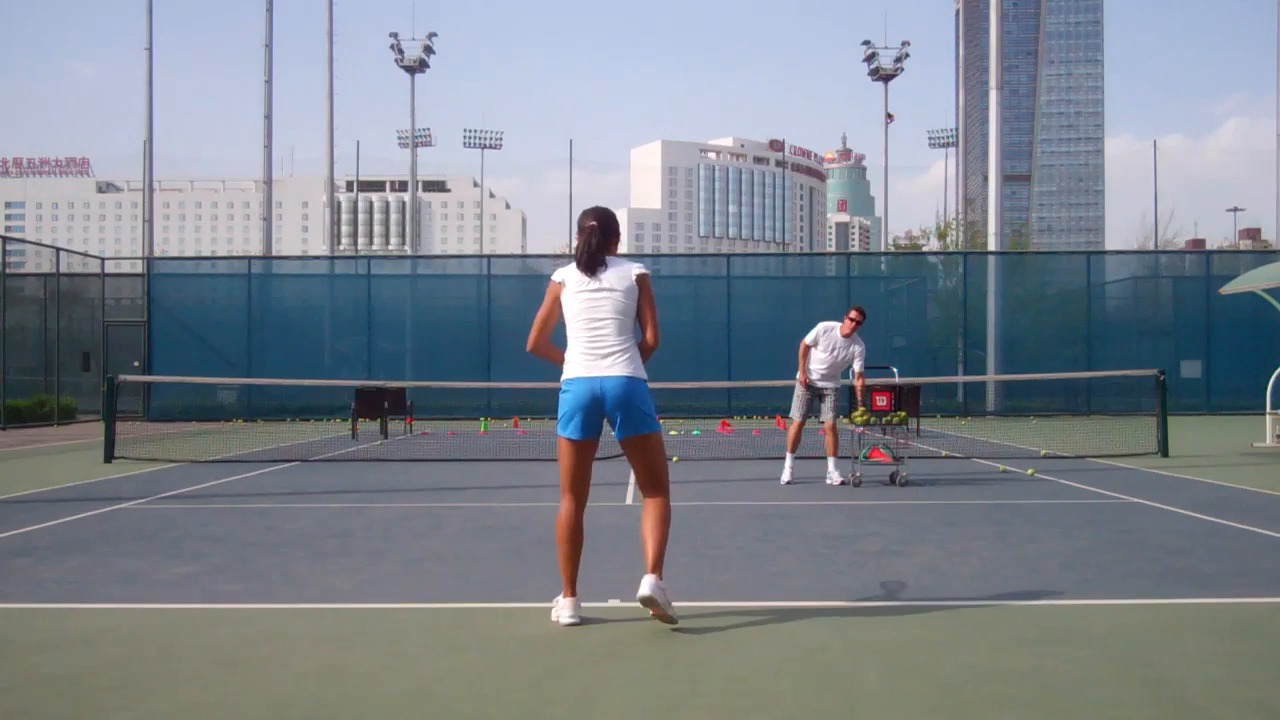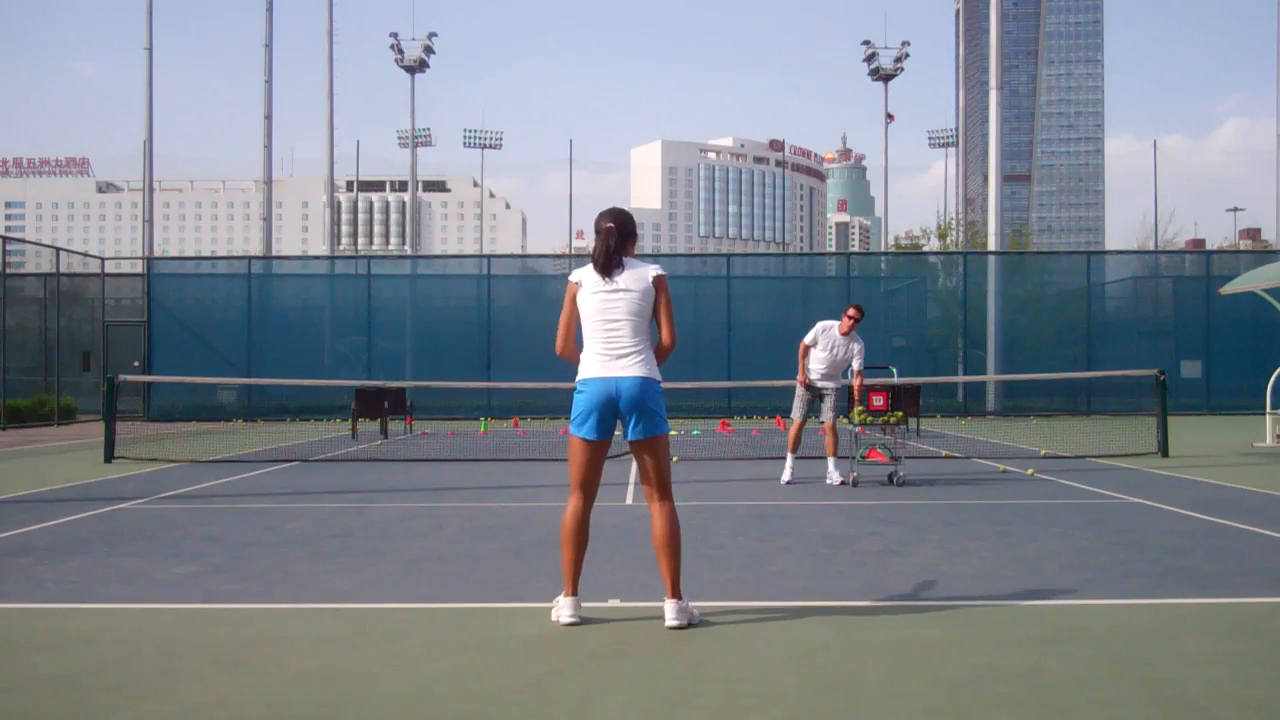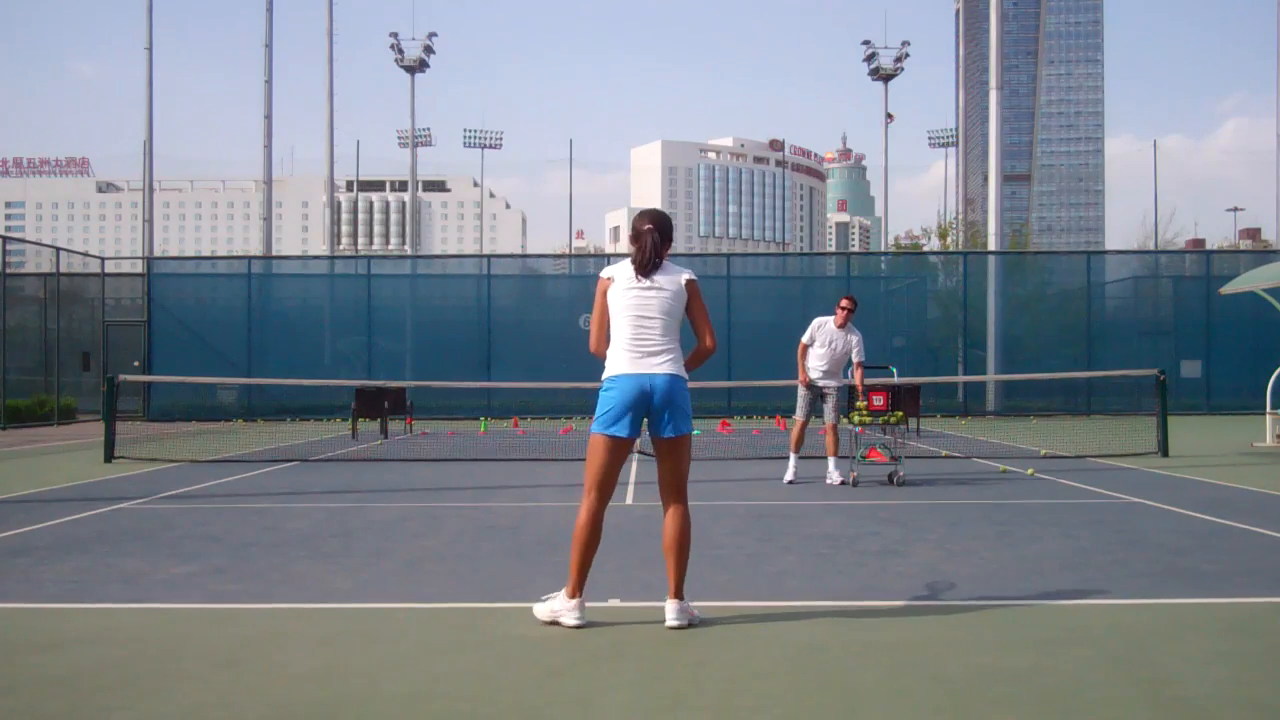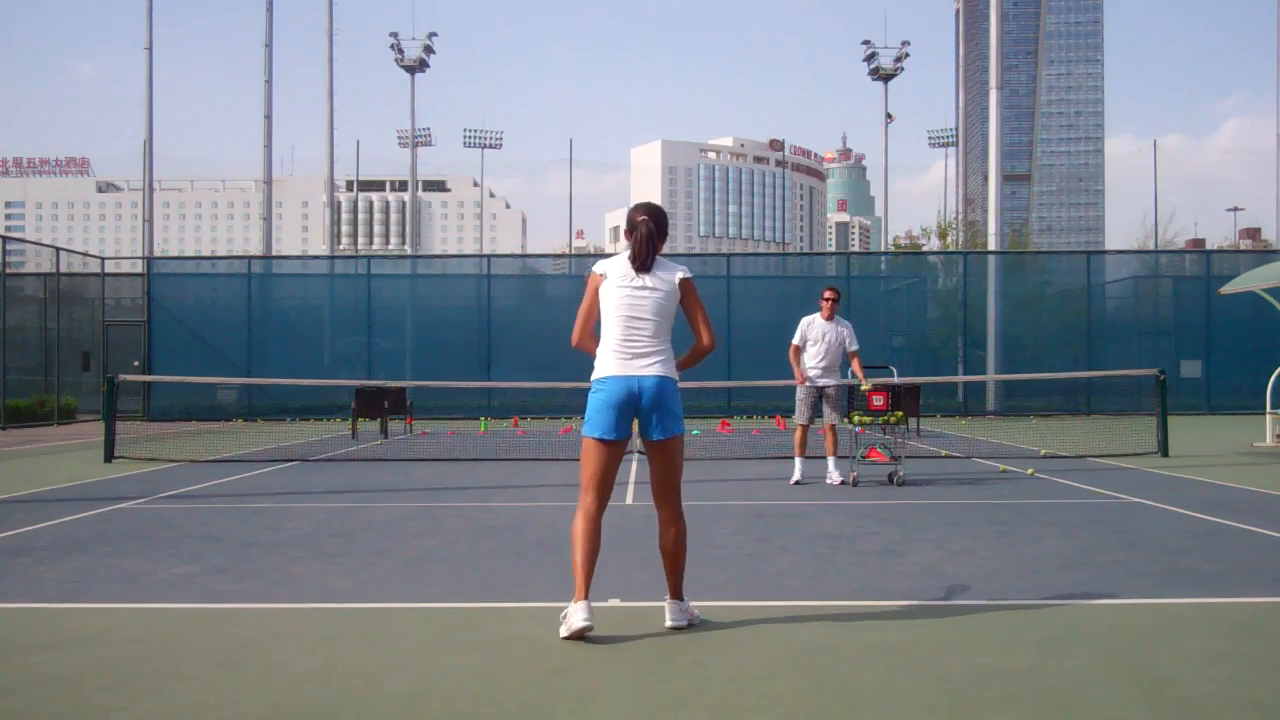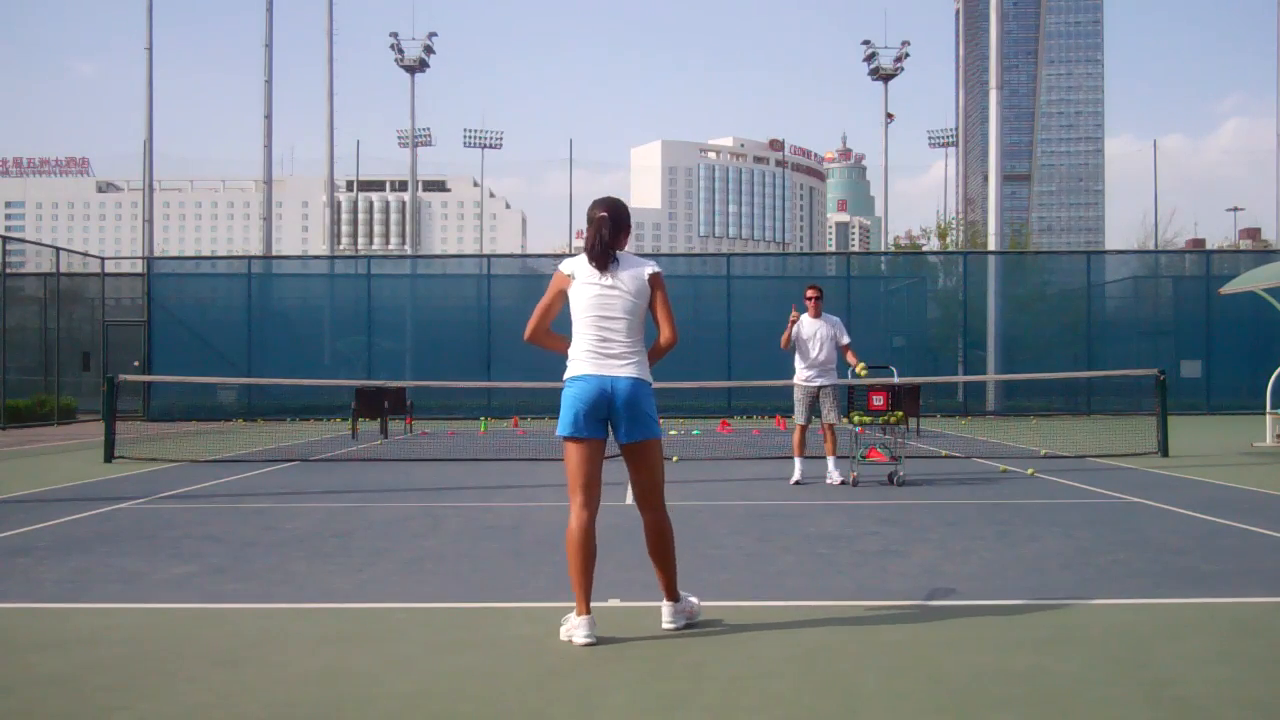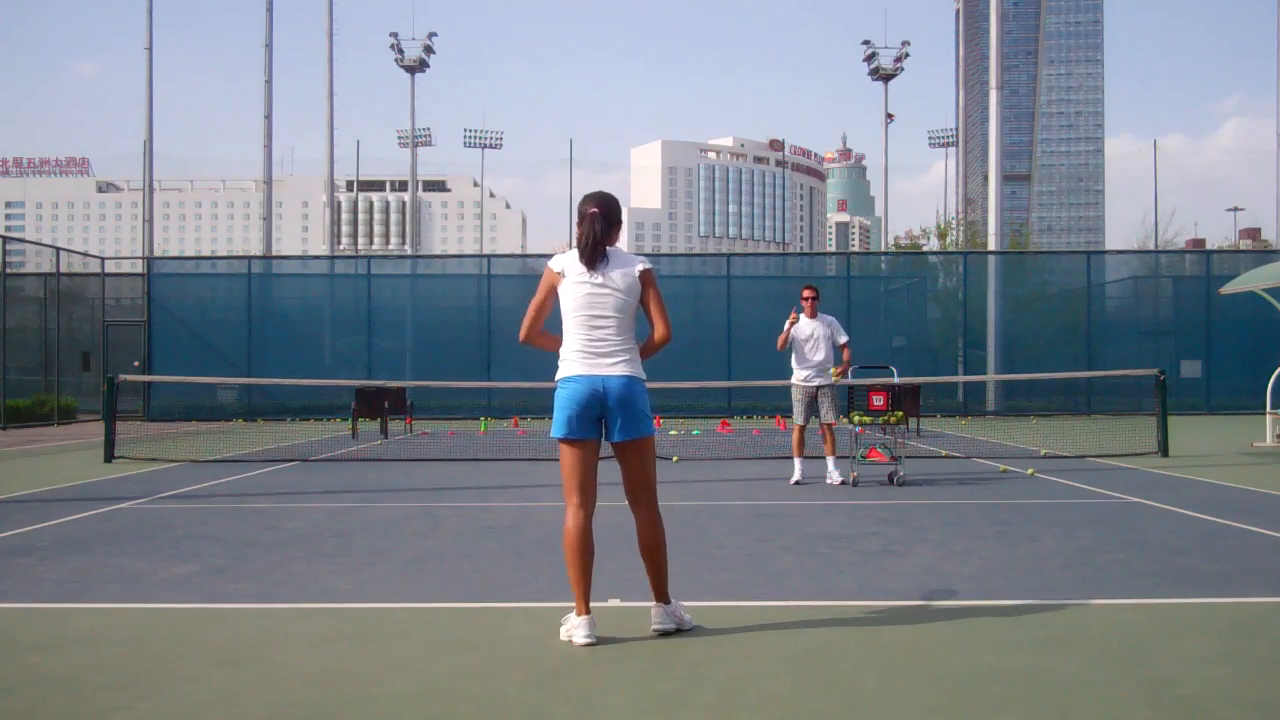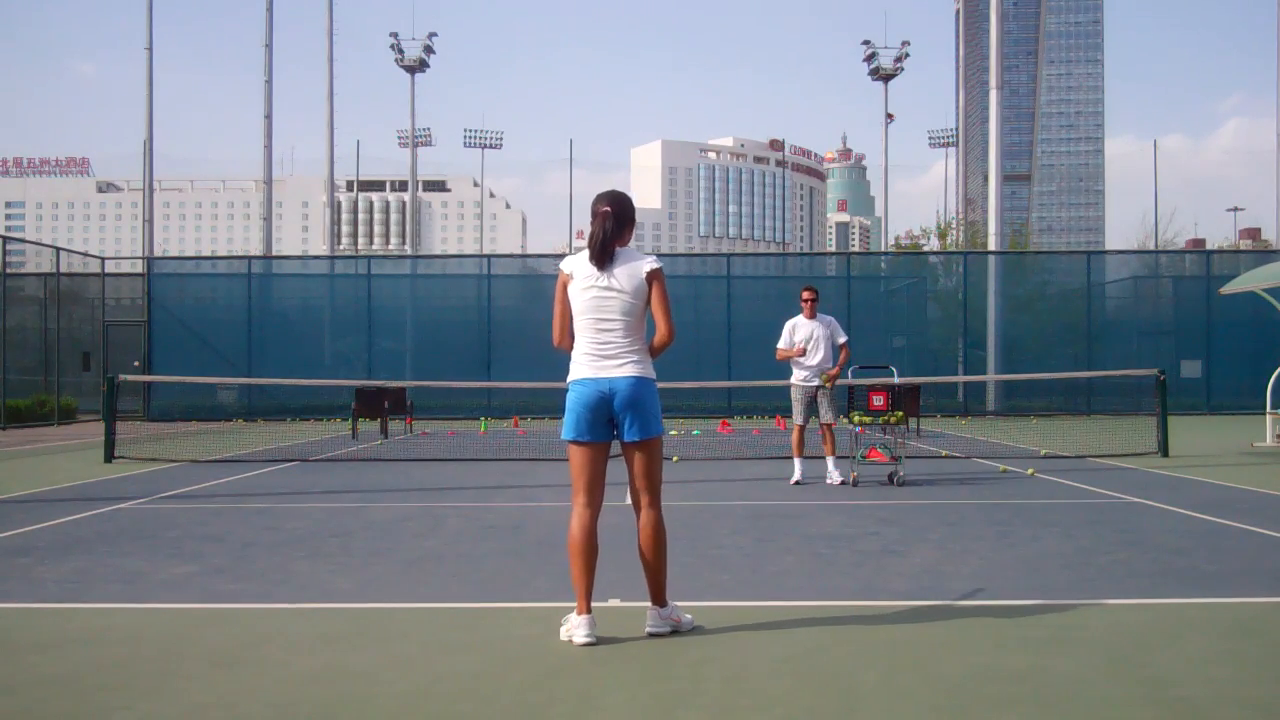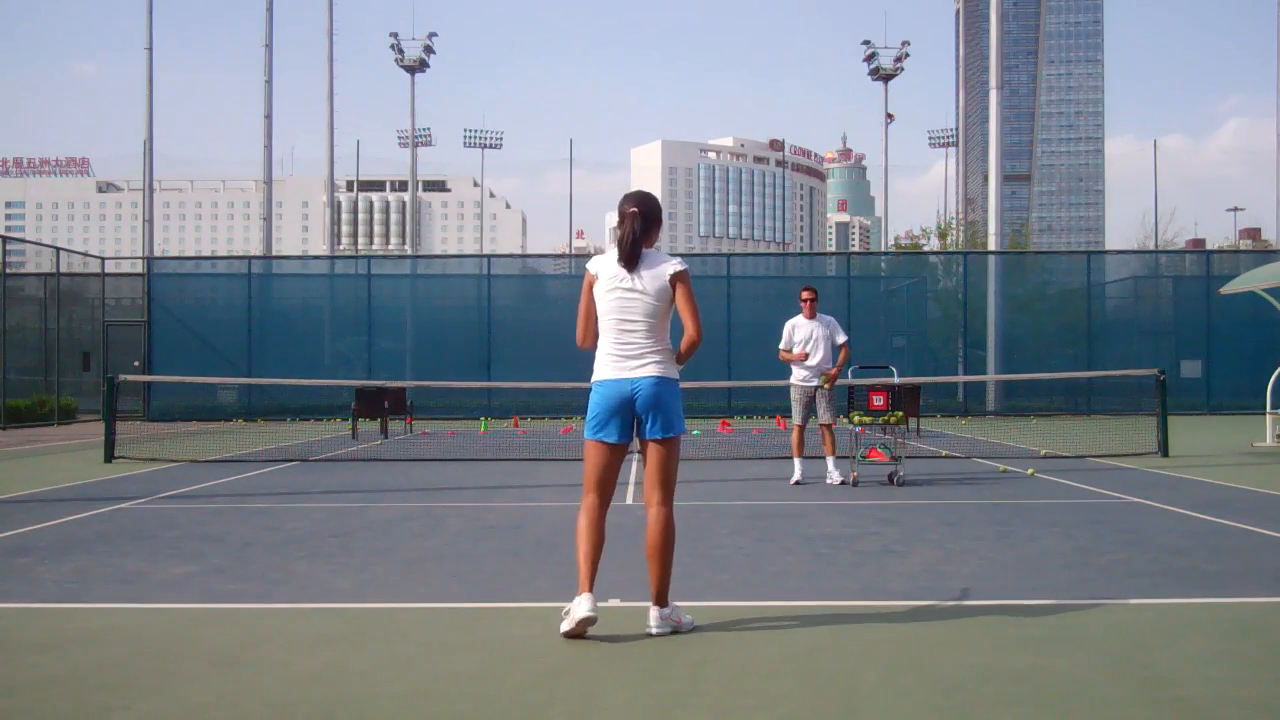
dt=0.3s
person 1, frame 1
left shoulder: (562, 278)
right shoulder: (636, 273)
left elbow: (534, 343)
right elbow: (651, 340)
left hip: (577, 387)
right hip: (627, 386)
left knee: (572, 499)
right knee: (656, 491)
left ankle: (568, 599)
right ankle: (653, 579)
person 1, frame 2
left shoulder: (579, 278)
right shoulder: (652, 274)
left elbow: (563, 347)
right elbow: (668, 340)
left hip: (592, 386)
right hip: (640, 386)
left knee: (579, 498)
right knee: (660, 498)
left ankle: (569, 599)
right ankle: (674, 602)
person 1, frame 3
left shoulder: (611, 275)
right shoulder: (684, 278)
left elbow: (597, 344)
right elbow: (708, 343)
left hip: (621, 385)
right hip: (670, 386)
left knee: (595, 497)
right knee: (675, 500)
left ankle: (572, 599)
right ankle: (676, 603)
person 1, frame 4
left shoulder: (603, 270)
right shoulder: (678, 275)
left elbow: (579, 339)
right elbow: (707, 341)
left hip: (609, 385)
right hip: (659, 386)
left knee: (590, 502)
right knee: (668, 502)
left ankle: (580, 603)
right ankle: (676, 604)
person 1, frame 5
left shoulder: (571, 269)
right shoulder: (647, 270)
left elbow: (533, 333)
right elbow: (669, 336)
left hip: (583, 386)
right hip: (633, 387)
left knee: (582, 505)
right knee: (652, 505)
left ankle: (582, 617)
right ankle: (673, 603)
person 1, frame 6
left shoulder: (560, 266)
right shoulder: (638, 267)
left elbow: (528, 333)
right elbow: (662, 333)
left hip: (574, 385)
right hip: (626, 385)
left knee: (578, 506)
right knee: (644, 504)
left ankle: (582, 617)
right ankle: (663, 606)
person 1, frame 7
left shoulder: (571, 267)
right shoulder: (647, 267)
left elbow: (560, 339)
right elbow: (666, 334)
left hip: (585, 386)
right hip: (634, 386)
left knee: (584, 507)
right knee: (647, 505)
left ankle: (582, 615)
right ankle: (659, 608)
person 1, frame 8
left shoulder: (597, 267)
right shoulder: (672, 268)
left elbow: (584, 339)
right elbow: (694, 333)
right wrist: (673, 361)
left hip: (608, 385)
right hip: (657, 385)
left knee: (594, 499)
right knee: (658, 502)
left ankle: (585, 596)
right ankle: (660, 610)
person 2, frame 1
left shoulder: (858, 346)
right shoulder: (824, 328)
left elbow: (859, 377)
right elbow: (804, 345)
left wrist: (860, 403)
right wrist: (802, 372)
left hip: (830, 385)
right hip: (807, 380)
left knee: (830, 426)
right knee: (798, 422)
left ankle: (832, 471)
right ankle: (788, 467)
person 2, frame 2
left shoulder: (857, 345)
right shoulder: (823, 327)
left elbow: (857, 374)
right elbow: (804, 346)
left wrist: (857, 401)
right wrist: (801, 372)
left hip: (831, 385)
right hip: (808, 380)
left knee: (830, 426)
right knee: (798, 422)
left ankle: (832, 471)
right ankle: (789, 467)
person 2, frame 3
left shoulder: (855, 337)
right shoulder: (818, 324)
left elbow: (858, 366)
right elbow: (802, 347)
left wrist: (860, 391)
right wrist: (801, 372)
left hip: (832, 383)
right hip: (809, 380)
left knee: (831, 426)
right knee: (800, 422)
left ankle: (832, 471)
right ankle: (792, 467)
person 2, frame 4
left shoulder: (845, 327)
right shoulder: (807, 322)
left elbow: (853, 356)
right elbow: (794, 349)
left wrist: (862, 379)
right wrist: (797, 370)
left hip: (831, 383)
right hip: (807, 381)
left knee: (830, 427)
right knee: (802, 425)
left ankle: (832, 471)
right ankle: (798, 470)
person 2, frame 5
left shoulder: (834, 322)
right shoulder: (798, 322)
left elbow: (846, 349)
right elbow: (784, 346)
left wrist: (856, 363)
right wrist: (790, 325)
left hip: (828, 381)
right hip: (803, 381)
left knee: (828, 426)
right knee: (800, 425)
left ankle: (832, 470)
right ankle: (798, 470)
person 2, frame 6
left shoulder: (830, 322)
right shoulder: (794, 323)
left elbow: (844, 347)
right elbow: (780, 347)
left wrist: (845, 363)
right wrist: (789, 326)
left hip: (825, 381)
right hip: (801, 382)
left knee: (827, 426)
right knee: (799, 425)
left ankle: (832, 470)
right ankle: (798, 470)
person 2, frame 7
left shoulder: (829, 322)
right shoulder: (792, 324)
left elbow: (844, 348)
right elbow: (779, 355)
left wrist: (838, 368)
right wrist: (793, 353)
left hip: (825, 382)
right hip: (801, 382)
left knee: (827, 426)
right knee: (799, 425)
left ankle: (832, 470)
right ankle: (798, 471)
person 2, frame 8
left shoulder: (829, 322)
right shoulder: (791, 325)
left elbow: (844, 348)
right elbow: (781, 354)
left wrist: (837, 368)
right wrist: (795, 357)
left hip: (824, 382)
right hip: (799, 382)
left knee: (826, 426)
right knee: (798, 426)
left ankle: (832, 470)
right ankle: (798, 471)
